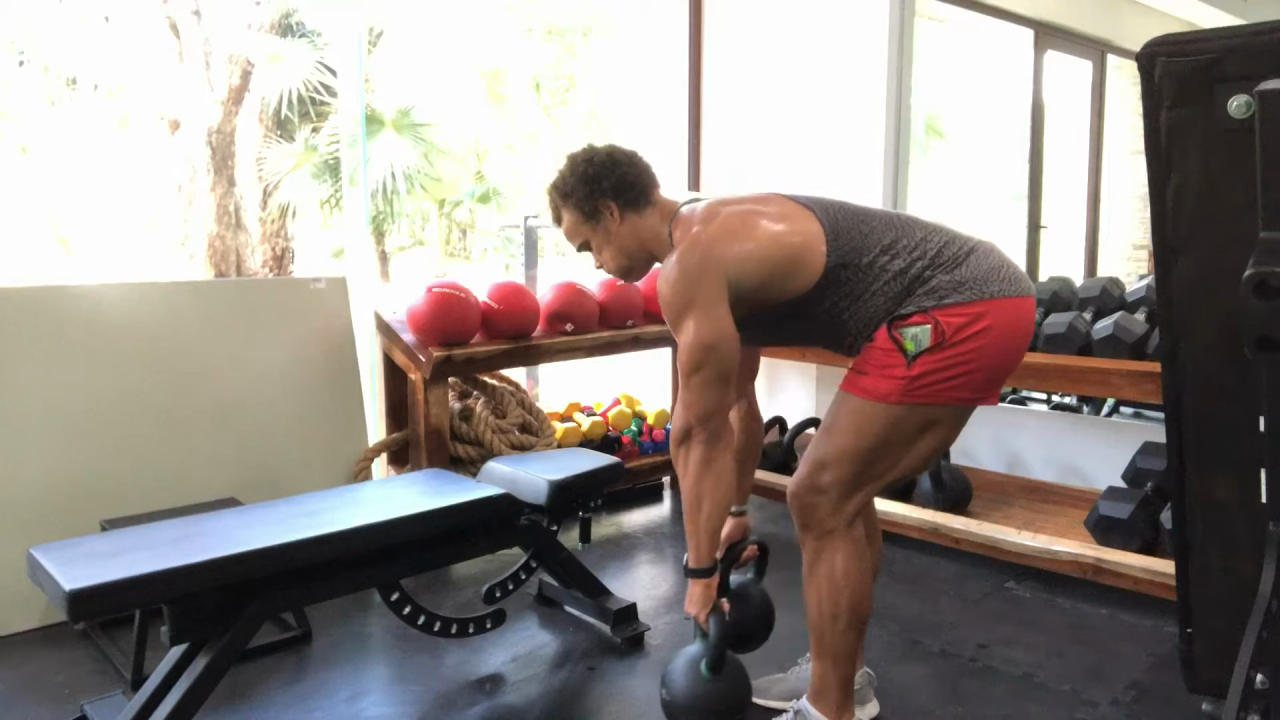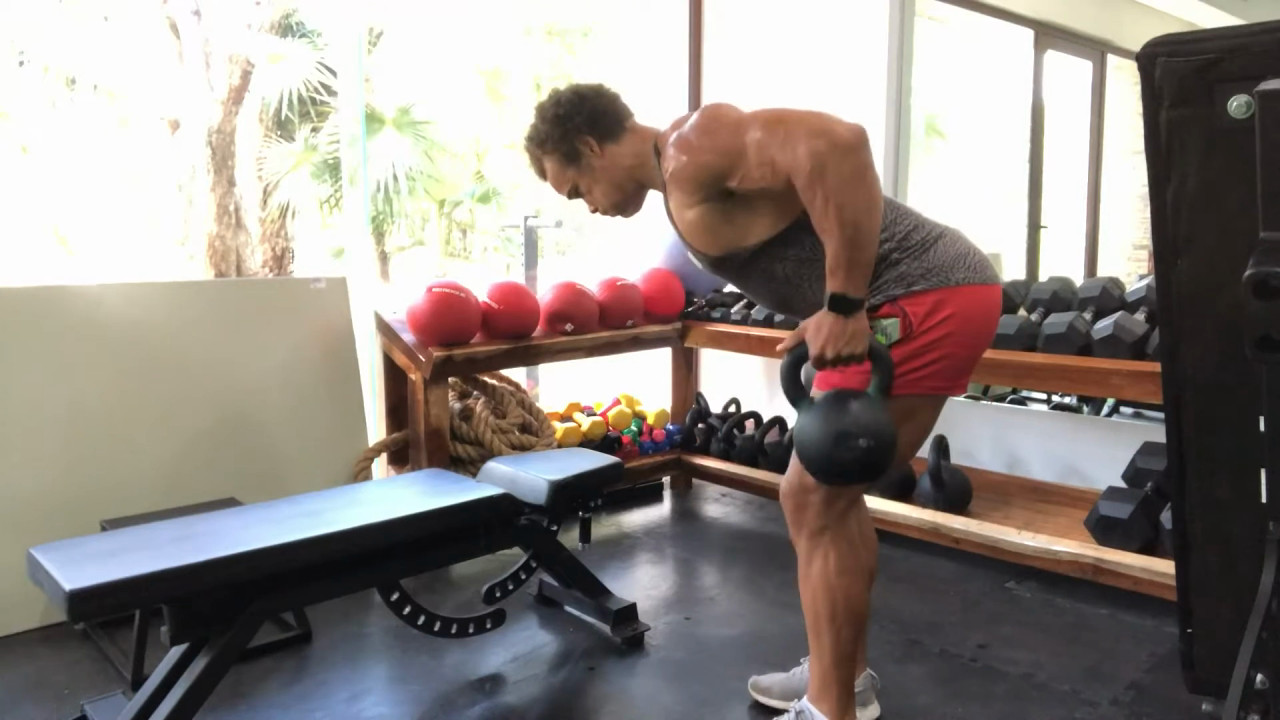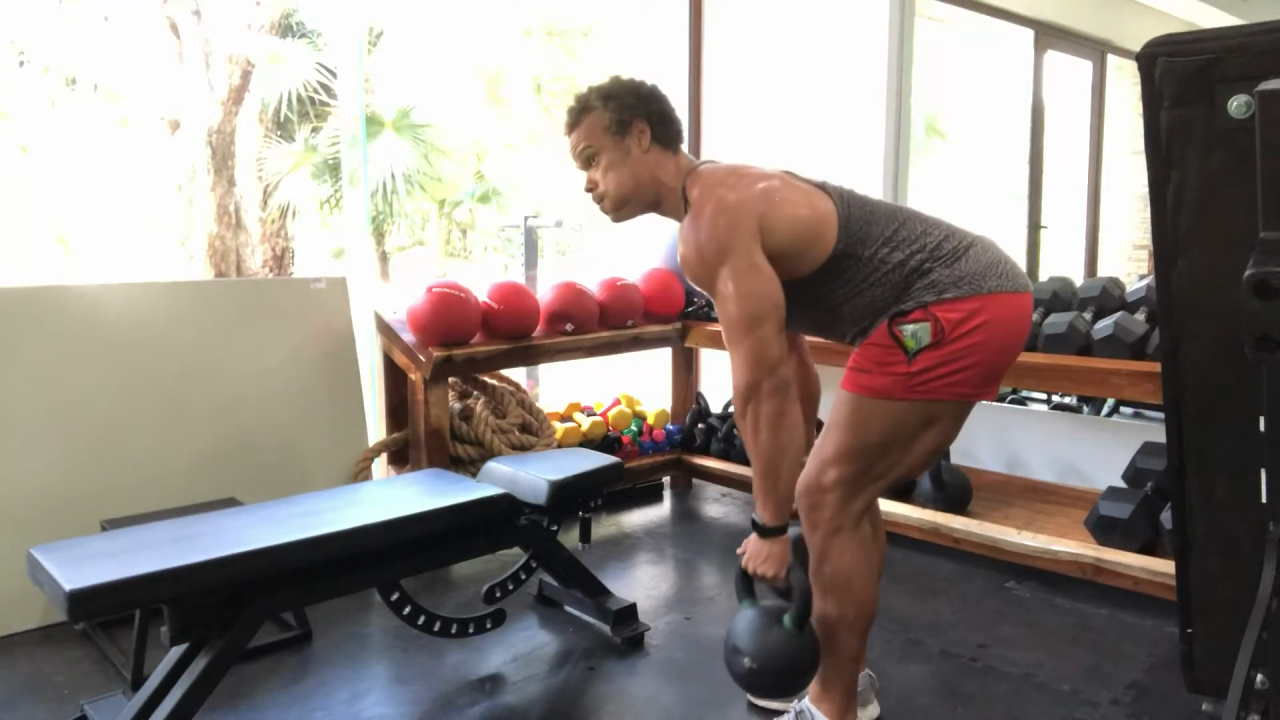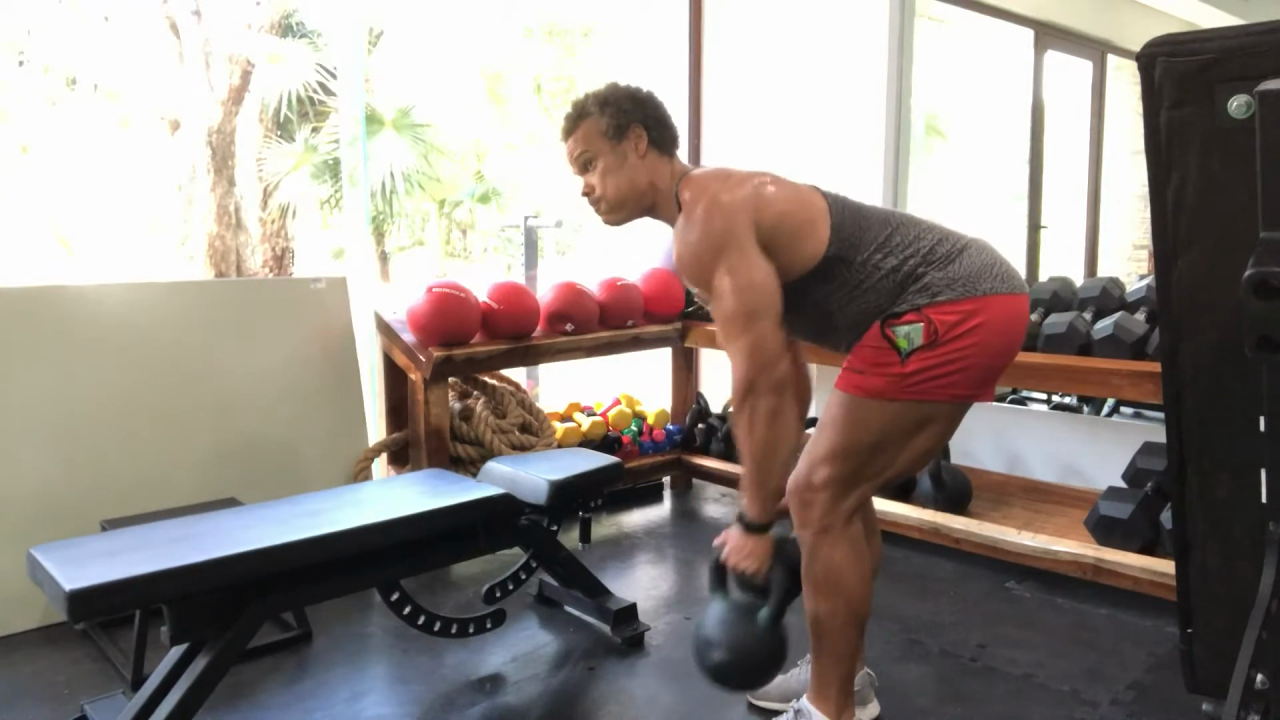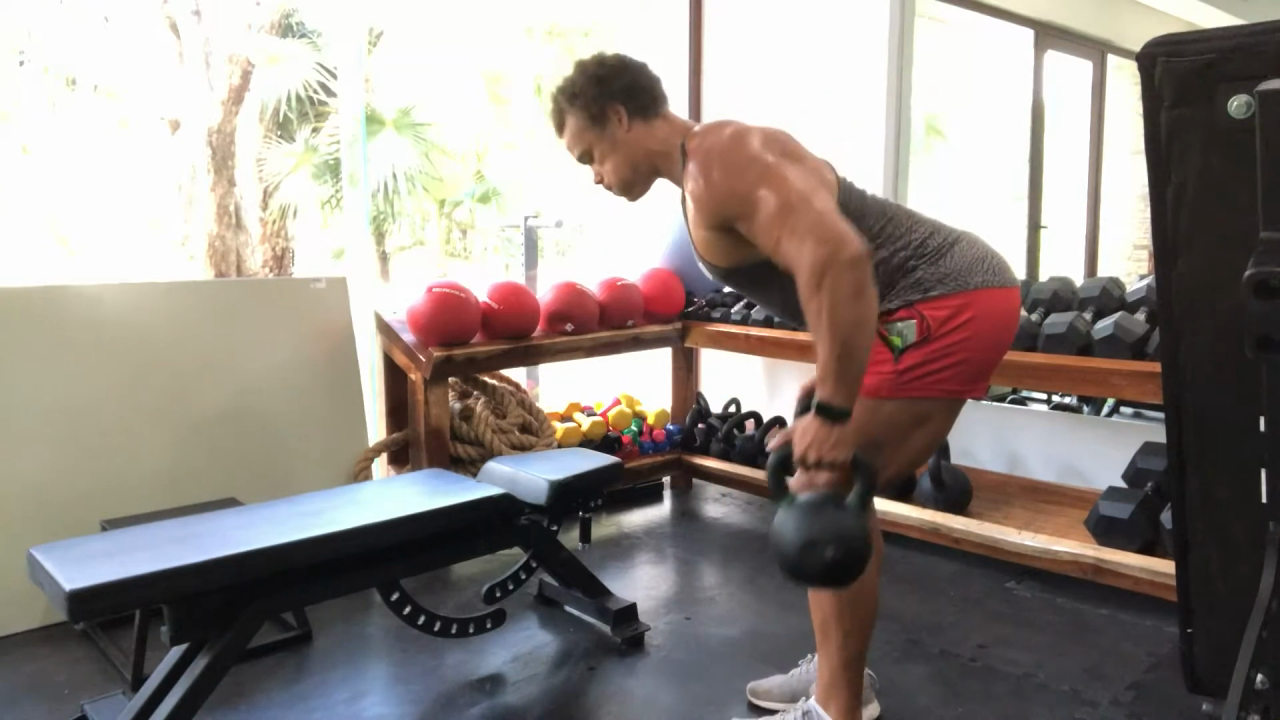
dt=1s
person 1, frame 1
left shoulder: (690, 264)
right shoulder: (713, 235)
left elbow: (698, 430)
right elbow: (736, 402)
left wrist: (700, 571)
right wrist: (736, 512)
left hip: (960, 313)
right hip: (981, 298)
left knee: (821, 502)
right knee: (839, 491)
person 1, frame 2
left shoulder: (692, 150)
right shoulder: (690, 175)
left elbow: (840, 146)
left wrist: (840, 306)
right wrist: (834, 309)
left hip: (927, 299)
right hip: (943, 288)
left knee: (812, 500)
right knee: (832, 492)
person 1, frame 3
left shoulder: (711, 224)
right shoulder: (726, 202)
left elbow: (759, 387)
right elbow: (788, 361)
left wrist: (768, 528)
right wrist: (792, 476)
left hip: (957, 308)
right hip: (977, 294)
left knee: (829, 501)
right knee: (843, 493)
person 1, frame 4
left shoulder: (706, 222)
right shoulder: (713, 211)
left elbow: (763, 377)
right elbow: (783, 364)
left wrist: (755, 523)
right wrist: (764, 494)
left hip: (954, 311)
right hip: (973, 298)
left knee: (822, 499)
right knee: (835, 491)
person 1, frame 5
left shoulder: (716, 166)
right shoulder: (713, 165)
left elbow: (837, 263)
left wrist: (832, 414)
right wrist: (828, 399)
left hip: (944, 304)
right hip: (964, 292)
left knee: (825, 498)
right knee: (834, 488)
